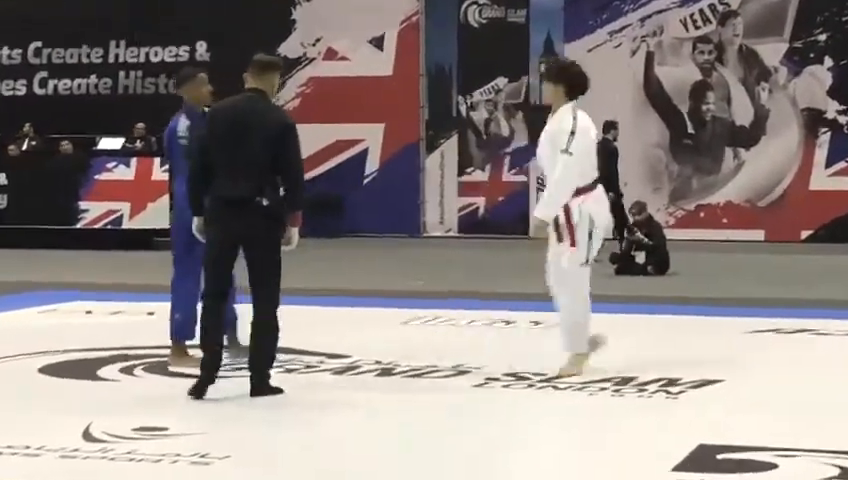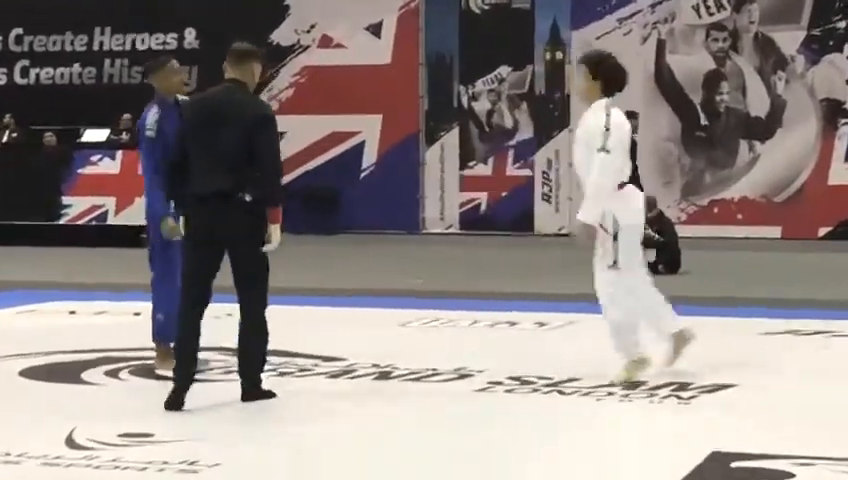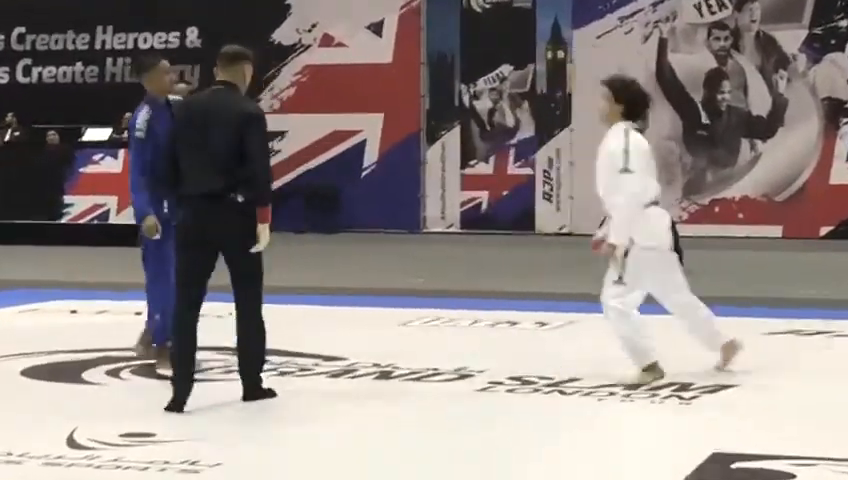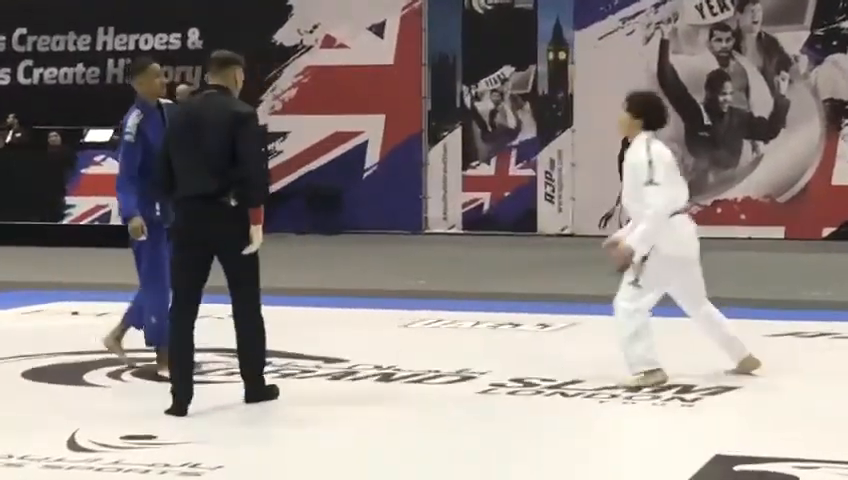
dt=0.1s
person 1, frame 1
left shoulder: (218, 113)
right shoulder: (280, 121)
left elbow: (199, 167)
right elbow: (293, 175)
left wrist: (198, 211)
right wrist: (293, 221)
left hip: (221, 213)
right hip: (262, 215)
left knee: (214, 295)
right knee: (265, 299)
left ankle: (208, 374)
right ankle: (260, 379)
person 1, frame 2
left shoulder: (195, 106)
right shoulder: (259, 111)
left elbow: (177, 163)
right elbow: (270, 169)
left wrist: (183, 207)
right wrist: (274, 219)
left hip: (201, 212)
right hip: (243, 212)
left knee: (192, 302)
right knee: (252, 301)
left ankle: (180, 387)
right ankle: (251, 383)
person 1, frame 3
left shoulder: (186, 109)
right shoulder: (248, 111)
left elbow: (171, 167)
right elbow: (259, 169)
right wrist: (263, 218)
left hip: (194, 214)
right hip: (235, 212)
left knee: (186, 304)
right knee: (248, 301)
left ankle: (180, 391)
right ankle: (252, 383)
person 1, frame 4
left shoulder: (181, 115)
right shoulder: (241, 114)
left elbow: (165, 174)
right elbow: (254, 169)
right wrist: (257, 220)
left hip: (188, 217)
right hip: (229, 215)
left knee: (183, 308)
right knee: (246, 304)
left ankle: (180, 396)
right ankle: (254, 385)
person 2, frame 1
left shoulder: (572, 122)
right shoulder: (558, 120)
left elbow: (566, 174)
left wrist: (543, 212)
right wrist: (548, 210)
left hip: (582, 208)
right hip: (566, 207)
left knee: (573, 282)
right knee: (559, 278)
left ankle: (577, 350)
right ankle: (583, 340)
person 2, frame 2
left shoulder: (603, 119)
right shoulder: (596, 116)
left elbow: (605, 173)
left wrist: (587, 216)
right wrist: (590, 213)
left hip: (616, 209)
right hip: (612, 208)
left knee: (611, 286)
right knee: (633, 280)
left ankle: (635, 357)
right ankle: (676, 332)
person 2, frame 3
left shoulder: (622, 141)
right shoulder: (618, 139)
left elbow: (632, 195)
left wrist: (614, 239)
right wrist: (607, 230)
left hip: (641, 232)
right hip: (645, 228)
left knee: (616, 300)
right knee: (674, 294)
left ankle: (649, 365)
right ankle: (723, 344)
person 2, frame 4
left shoulder: (645, 153)
right shoulder: (641, 151)
left elbow: (661, 204)
left wrist: (632, 243)
right wrist: (622, 235)
left hip: (666, 240)
right hip: (676, 236)
left knee: (629, 306)
right knee: (696, 304)
left ankle: (649, 369)
right ankle: (743, 356)
person 3, frame 1
left shoulder: (203, 119)
right shoulder: (181, 128)
right elbow: (185, 179)
right hip: (191, 216)
right knee: (187, 279)
left ankle: (232, 338)
right ankle: (178, 351)
person 3, frame 2
left shoulder: (183, 107)
right shoulder: (152, 119)
right elbow: (151, 174)
right wrist: (164, 215)
right hip: (166, 210)
right knee: (168, 277)
left ankle: (166, 339)
right ankle: (164, 353)
person 3, frame 3
left shoulder: (176, 107)
right shoulder: (143, 119)
right elbow: (137, 175)
right wrist: (146, 214)
right hip: (157, 210)
left knee: (173, 277)
right knee: (162, 279)
left ankle: (147, 339)
right ankle: (163, 352)
person 3, frame 4
left shoulder: (166, 109)
right shoulder: (134, 123)
right elbow: (126, 178)
right wrist: (132, 215)
left hip: (166, 209)
right hip: (146, 213)
left knee: (154, 281)
right knee: (156, 282)
left ankle: (117, 335)
right ankle: (163, 357)
person 4, frame 1
left shoulder: (722, 125)
right shoulder: (678, 120)
left elbow: (750, 138)
right elbow: (654, 93)
left wrist: (760, 107)
right hip: (683, 192)
person 4, frame 2
left shoulder: (736, 117)
right shoulder: (691, 112)
left elbow: (766, 131)
right elbow: (666, 82)
left wrist: (777, 98)
right hip: (697, 186)
person 4, frame 3
left shoulder: (738, 116)
right shoulder: (692, 110)
left elbow: (767, 129)
right elbow: (668, 81)
left wrist: (778, 97)
right hip: (698, 185)
person 4, frame 4
left shoulder: (740, 117)
right shoulder: (694, 112)
left elbow: (769, 131)
right elbow: (669, 83)
left wrist: (780, 98)
right hip: (700, 184)
